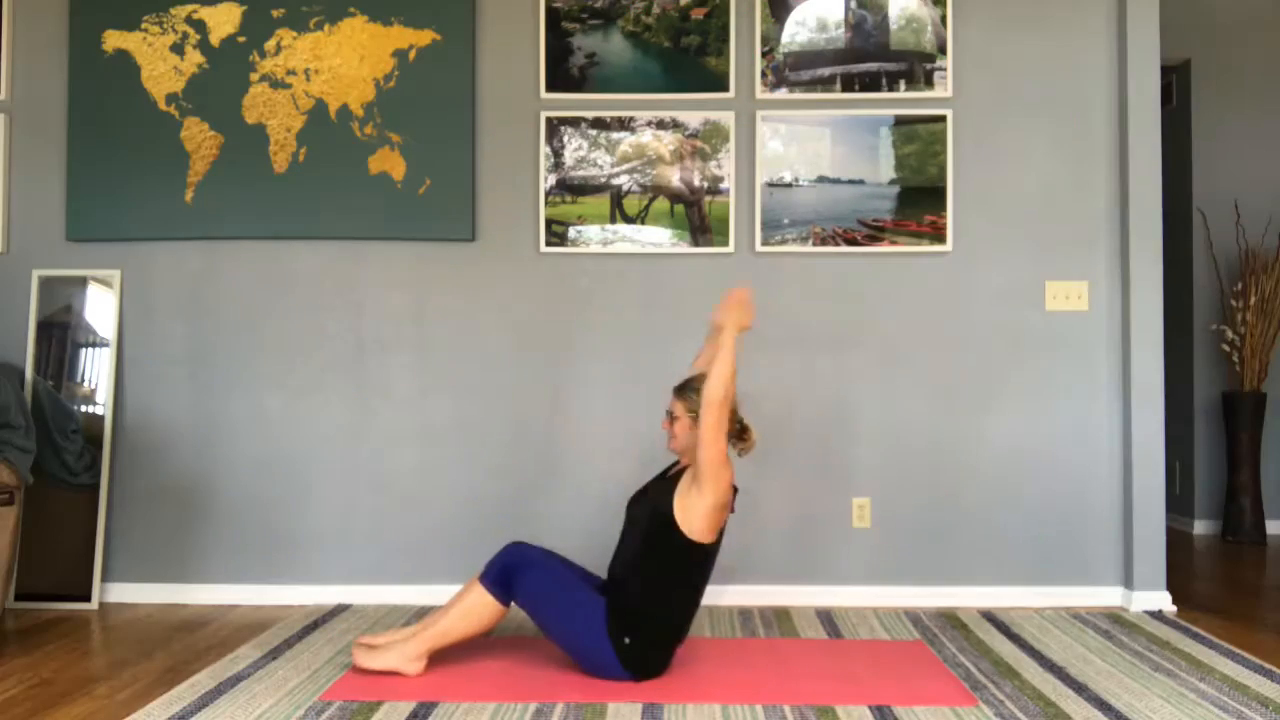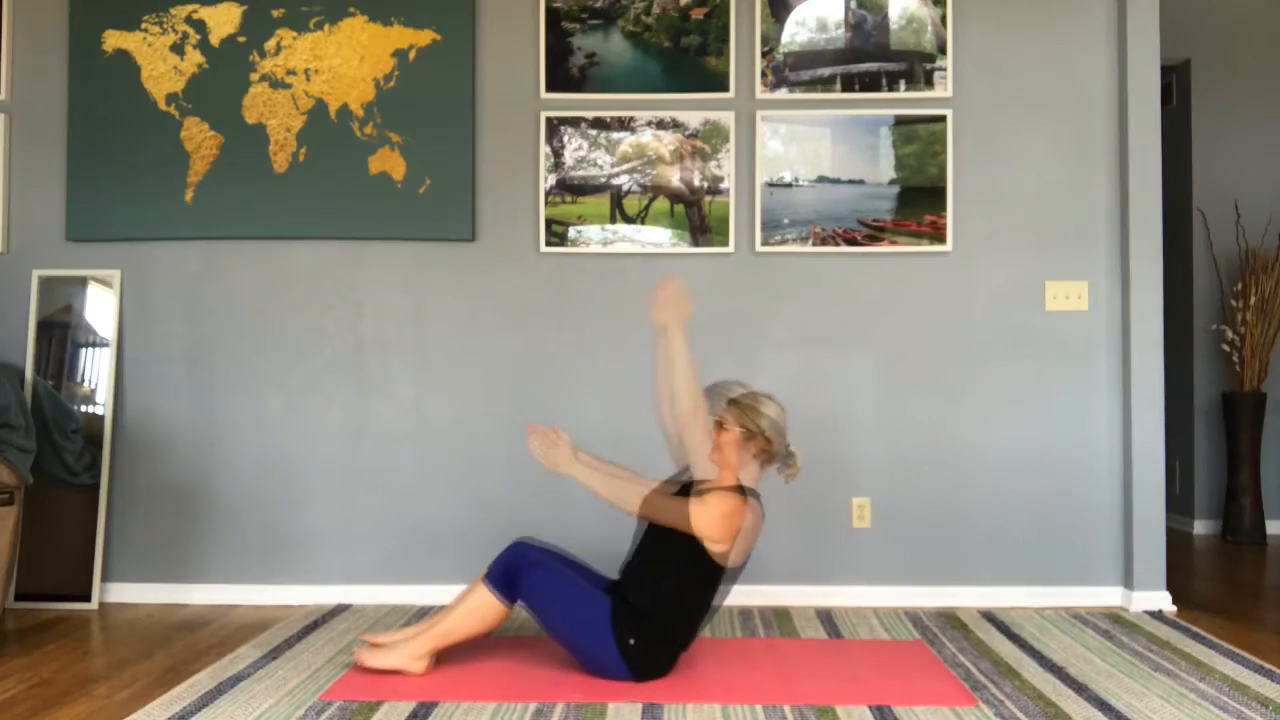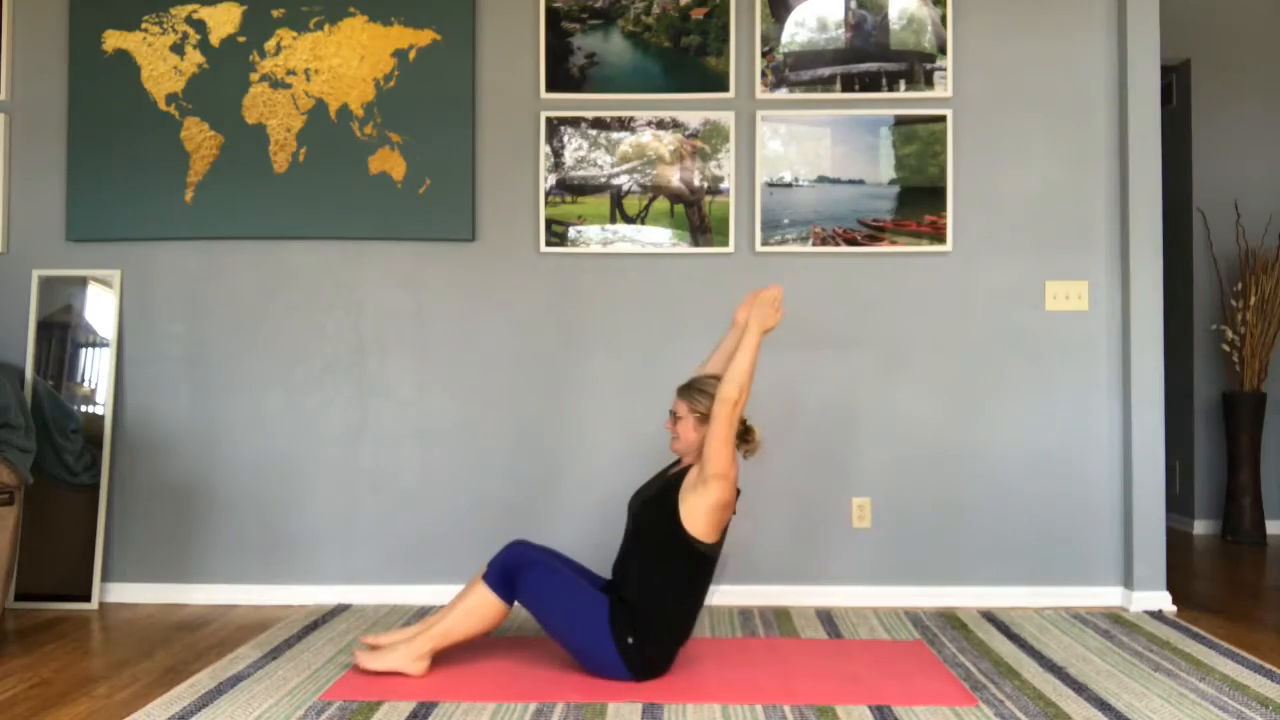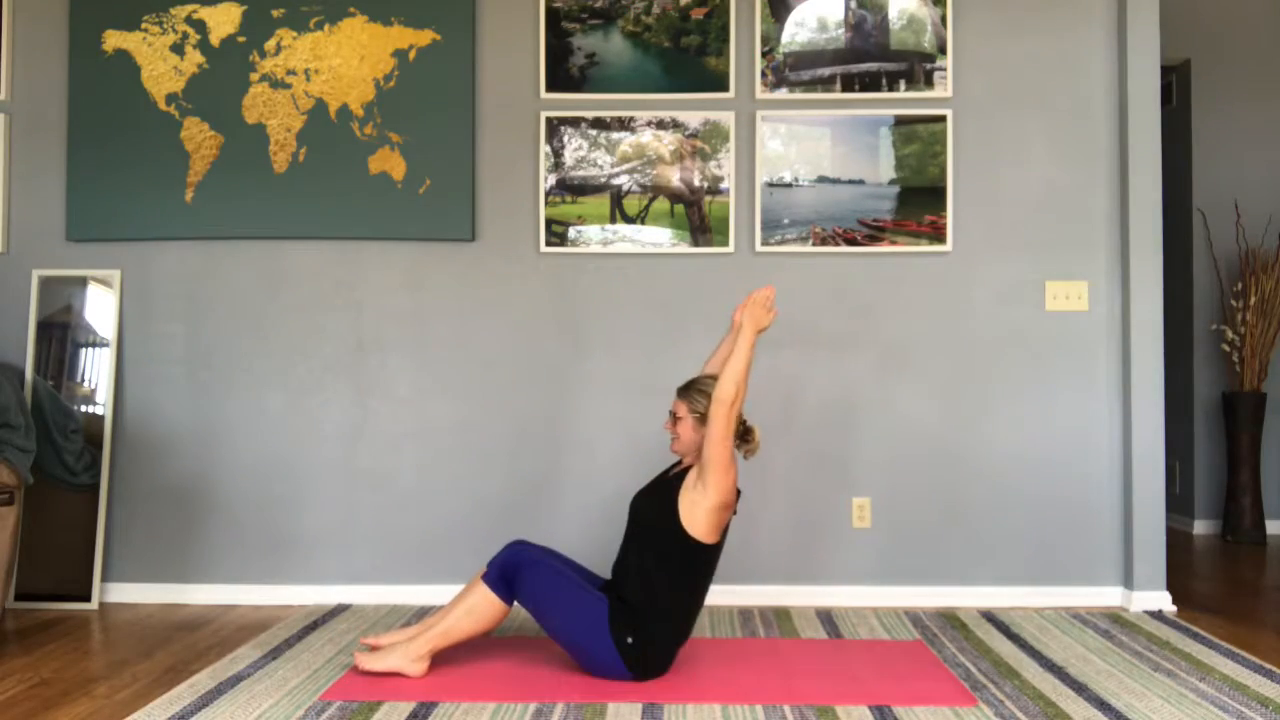
dt=0.4s
person 1, frame 1
left shoulder: (709, 490)
right shoulder: (685, 473)
left elbow: (715, 407)
right elbow: (701, 395)
left wrist: (730, 332)
right wrist: (718, 333)
left hip: (631, 648)
right hip: (621, 618)
left knee: (515, 566)
right knee: (519, 556)
left ankle: (411, 651)
right ankle: (413, 638)
person 1, frame 2
left shoulder: (729, 509)
right shoulder: (710, 479)
left elbow: (640, 501)
right elbow: (680, 411)
left wrist: (570, 462)
right wrist: (670, 331)
left hip: (637, 648)
right hip: (629, 614)
left knee: (522, 565)
right knee: (525, 553)
left ankle: (419, 649)
right ankle: (419, 638)
person 1, frame 3
left shoulder: (712, 490)
right shoulder: (690, 470)
left elbow: (728, 402)
right elbow: (705, 389)
left wrist: (755, 332)
right wrist: (737, 328)
left hip: (635, 646)
right hip: (626, 614)
left knee: (518, 566)
right knee: (520, 554)
left ankle: (416, 651)
right ankle: (420, 635)
person 1, frame 4
left shoulder: (712, 489)
right shoulder: (690, 470)
left elbow: (723, 403)
right elbow: (705, 392)
left wrist: (749, 331)
right wrist: (735, 331)
left hip: (634, 646)
right hip: (626, 614)
left knee: (517, 565)
right knee: (520, 555)
left ankle: (416, 652)
right ankle: (419, 636)
